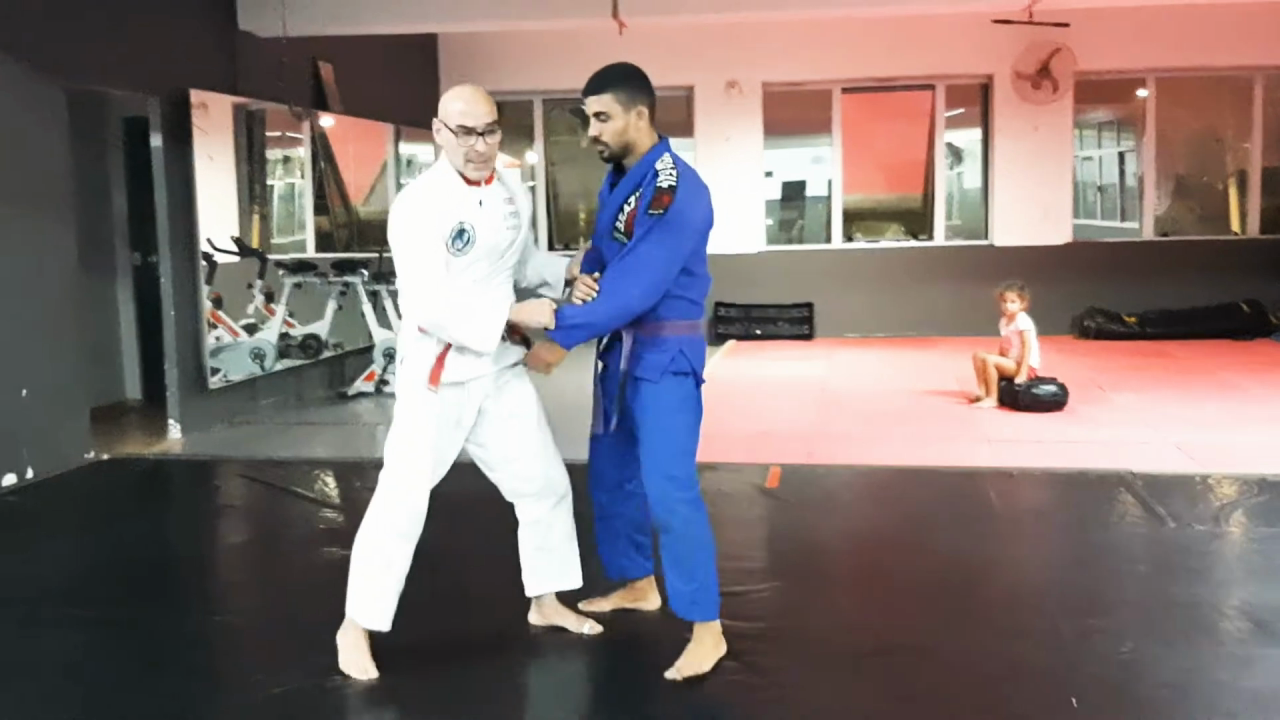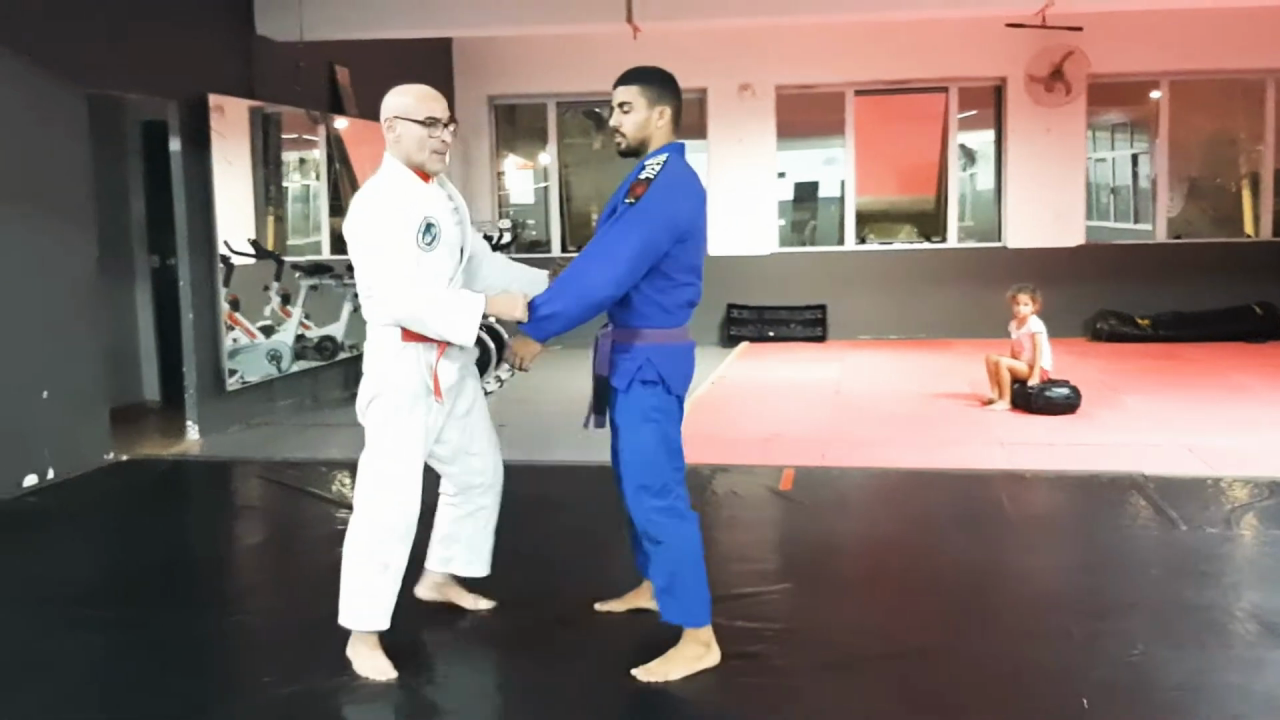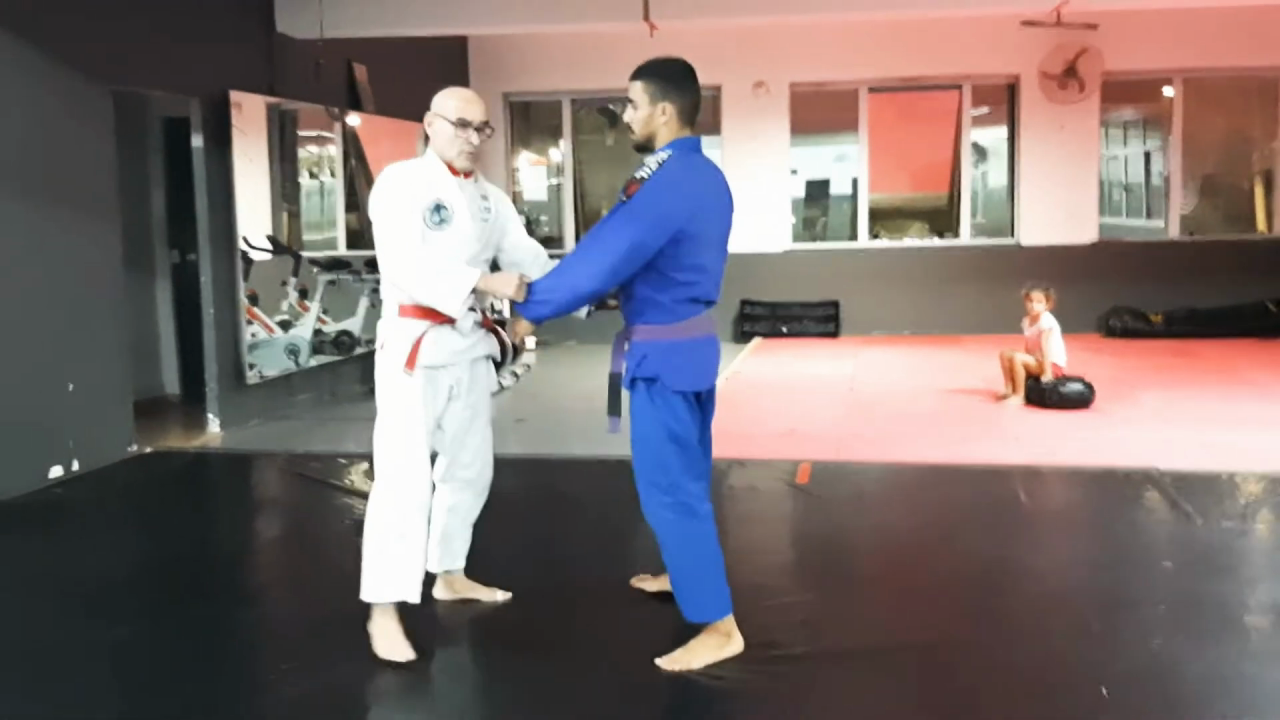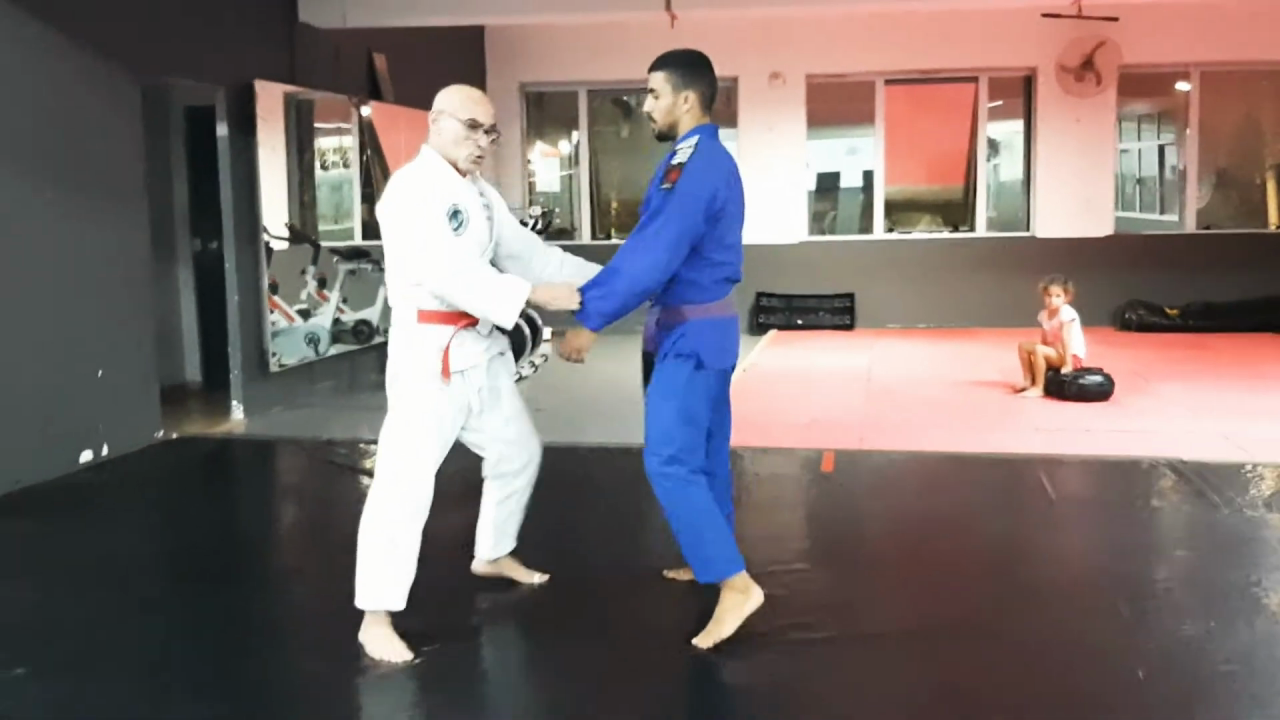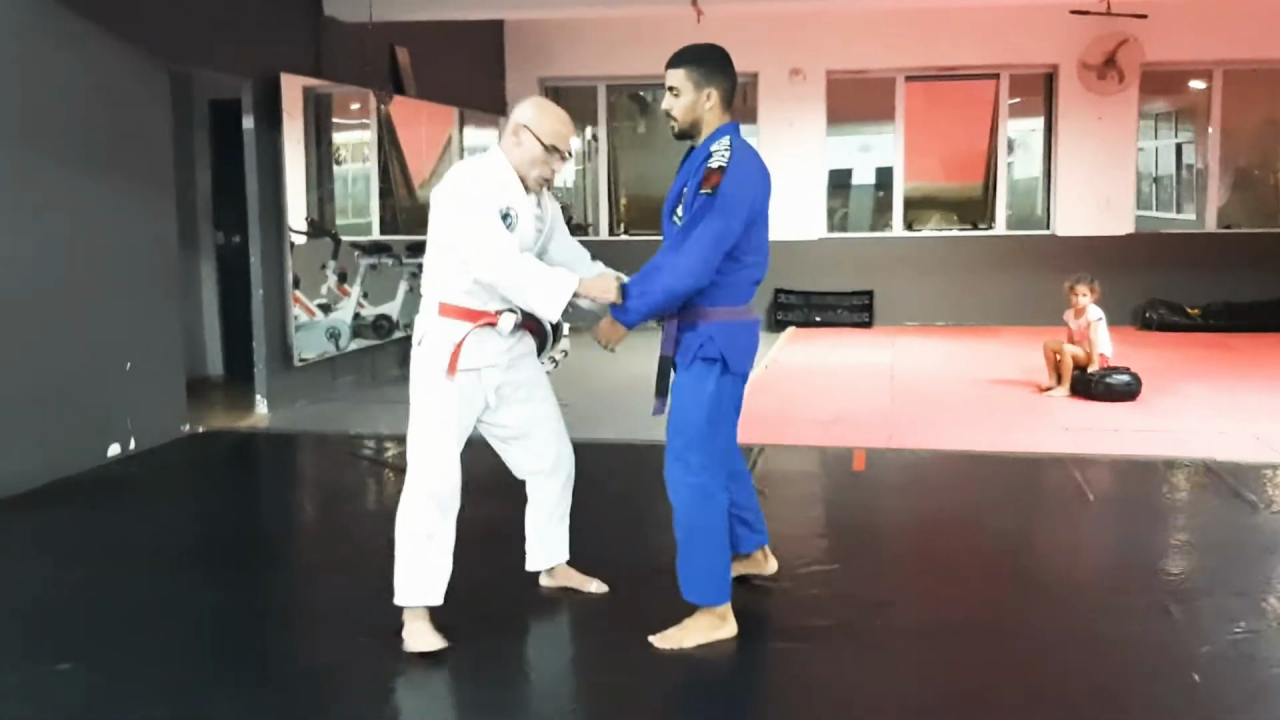
dt=0.4s
person 1, frame 1
left shoulder: (676, 189)
right shoulder: (618, 177)
left elbow: (638, 284)
left wrist: (561, 335)
right wrist: (583, 280)
left hip: (667, 355)
right hip: (621, 348)
left knee: (669, 490)
right knee: (611, 476)
left ankle: (705, 625)
right ankle: (638, 583)
person 1, frame 2
left shoulder: (662, 184)
right shoulder: (662, 180)
left elbow: (606, 273)
right elbow: (611, 265)
left wrist: (535, 328)
right wrist: (553, 304)
left hip: (648, 358)
right hip: (635, 353)
left knee: (655, 493)
right knee: (638, 483)
left ankle: (698, 636)
right ankle: (655, 585)
person 1, frame 3
left shoulder: (661, 183)
right shoulder: (707, 176)
left elbow: (598, 260)
left wrist: (529, 309)
right wrist: (626, 292)
left hip: (663, 351)
right hip: (693, 341)
left knee: (671, 489)
right knee: (685, 475)
left ankle: (719, 628)
right ankle: (686, 573)
person 1, frame 4
left shoulder: (691, 165)
right shoulder: (712, 160)
left elbow: (651, 257)
left wrist: (588, 319)
right wrist: (595, 294)
left hip: (690, 333)
right hip: (705, 325)
left knee: (670, 462)
right knee: (706, 453)
left ankle: (735, 584)
right ankle: (716, 561)
person 1, frame 5
left shoulder: (729, 165)
right shoulder: (705, 158)
left elbow: (690, 265)
right elbow: (680, 253)
left wrist: (623, 314)
right wrist: (626, 293)
left hip: (713, 335)
right hip: (702, 331)
left knee: (692, 469)
right knee: (715, 454)
left ankle: (713, 611)
right ankle: (754, 552)
person 2, frame 1
left shoulder: (513, 193)
right shoulder: (418, 202)
right elbow: (427, 302)
left wrist: (569, 269)
right wrist: (513, 314)
left hip: (499, 363)
right hip: (435, 366)
left knee: (543, 481)
right knee: (405, 495)
left ankle: (545, 601)
right ankle: (357, 626)
person 2, frame 2
left shoulder: (445, 194)
right shoulder: (377, 203)
left elbow: (478, 265)
right elbow: (402, 300)
left wrist: (550, 285)
right wrist: (488, 308)
left hip: (450, 364)
right hip: (401, 367)
left knee: (479, 473)
right knee: (390, 501)
left ankle: (440, 577)
right ankle: (363, 634)
person 2, frame 3
left shoulder: (492, 200)
right shoulder: (400, 182)
left elbow: (531, 263)
right elbow: (408, 267)
right wrist: (483, 282)
left hip: (468, 348)
right hip: (413, 348)
left knee: (469, 470)
right knee: (405, 476)
left ankle: (448, 576)
right ankle: (384, 608)
person 2, frame 4
left shoulder: (481, 195)
right shoulder: (411, 187)
left elbow: (529, 251)
right elbow: (446, 274)
right wrist: (533, 293)
left hip: (480, 348)
right hip: (427, 353)
left knee: (516, 454)
right knee: (407, 480)
left ankle: (492, 554)
right ankle: (376, 617)
person 2, frame 5
left shoulder: (539, 203)
right shoulder: (467, 184)
left elbow: (574, 261)
right elbow: (495, 264)
right wrist: (579, 289)
left hip: (509, 348)
right hip: (451, 349)
left knee: (551, 458)
right knee: (434, 477)
left ankle: (552, 566)
right ankle: (417, 612)
